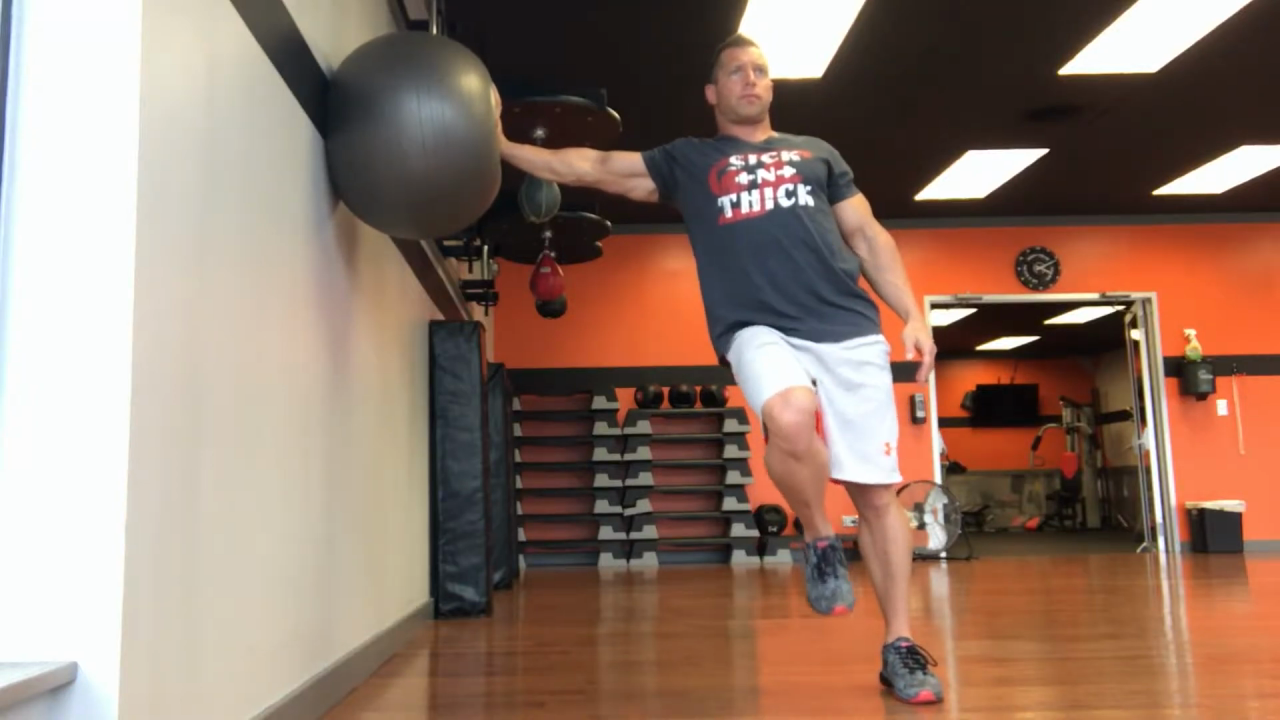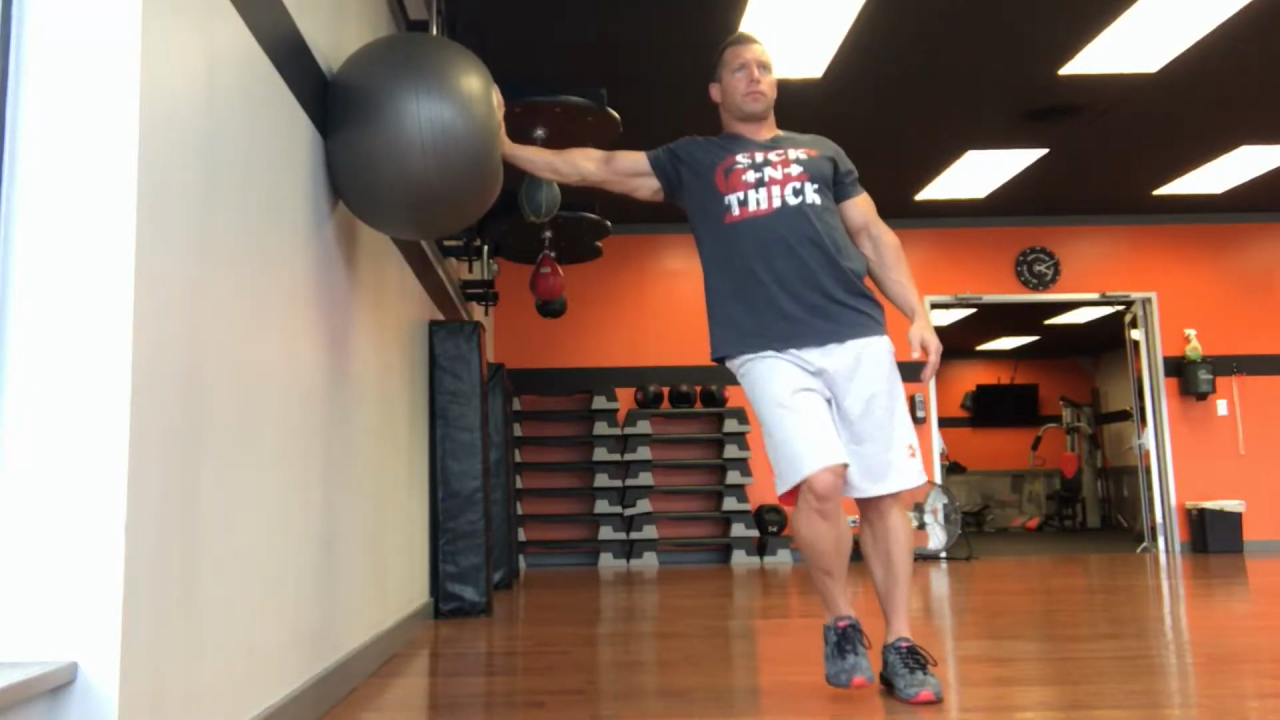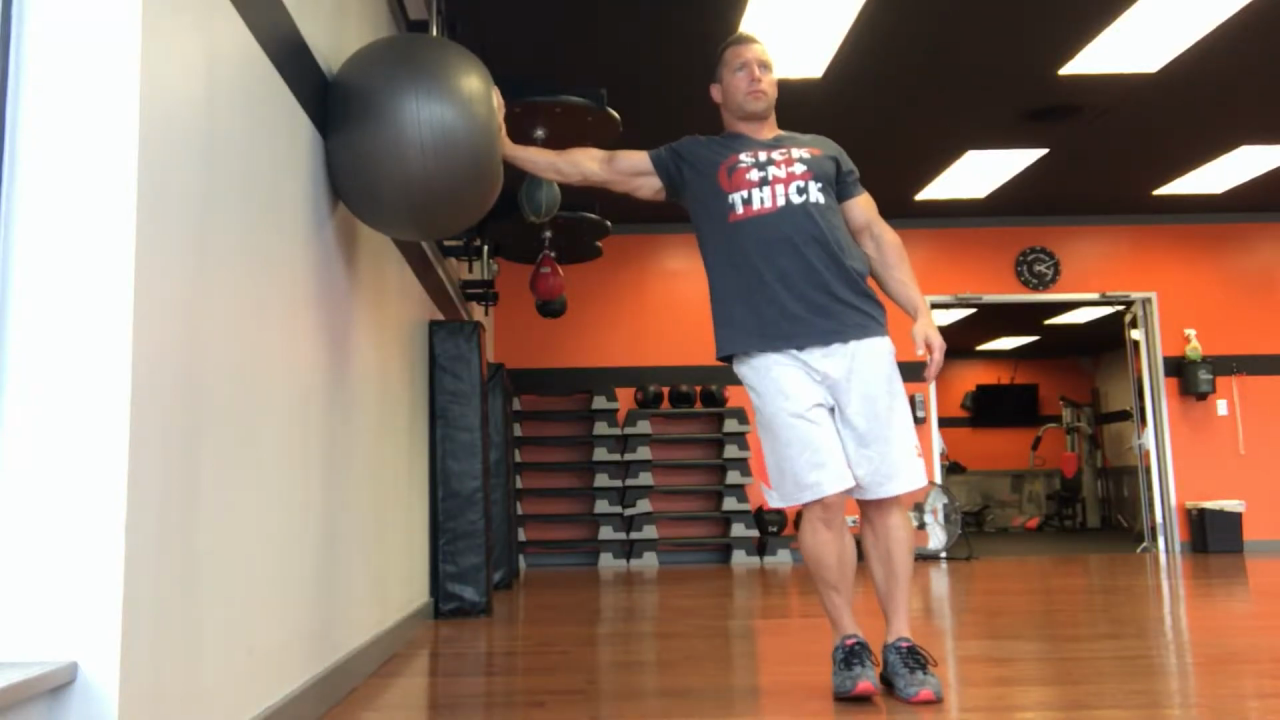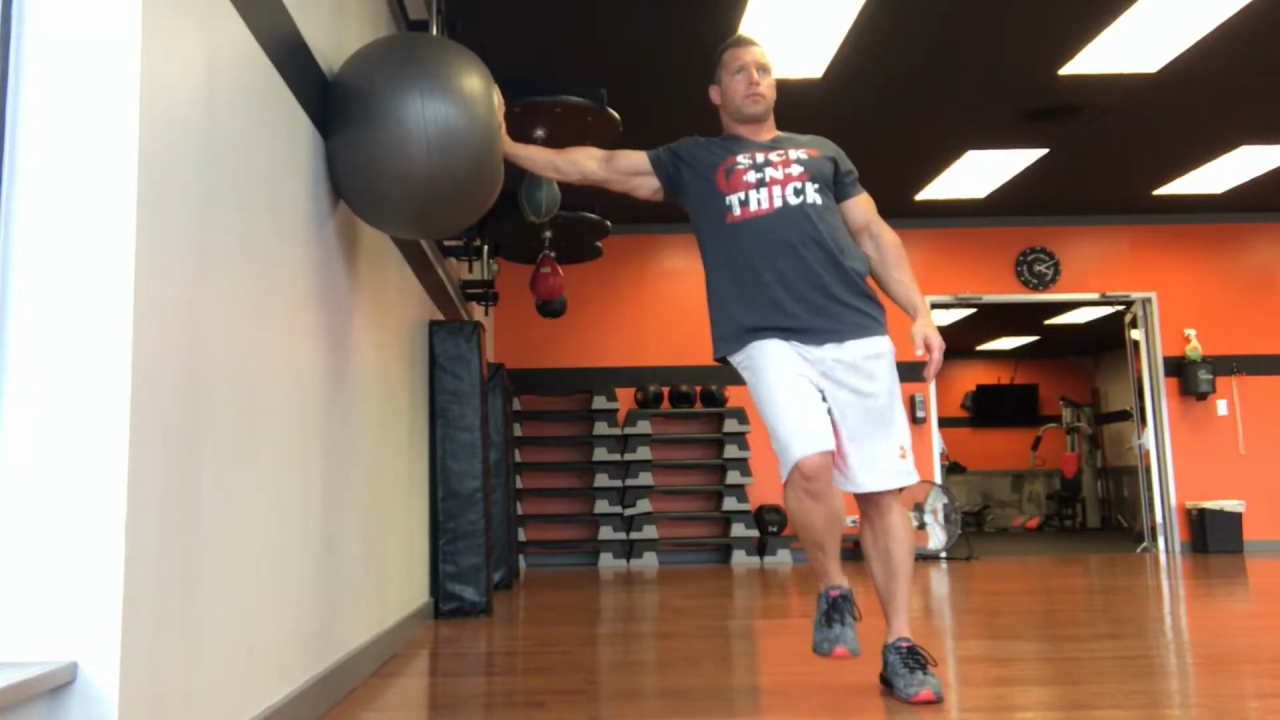
dt=0.5s
person 1, frame 1
left shoulder: (817, 152)
right shoulder: (686, 161)
left elbow: (868, 237)
right elbow: (592, 167)
left wrist: (912, 316)
right wrist: (500, 146)
left hip: (852, 333)
right hip: (760, 332)
left knee: (877, 491)
right knee: (792, 422)
left ankle: (899, 646)
right ankle: (821, 544)
person 1, frame 2
left shoulder: (823, 151)
right shoulder: (693, 160)
left elbow: (873, 235)
right elbow: (598, 167)
left wrist: (917, 315)
right wrist: (505, 147)
left hip: (858, 338)
right hip: (769, 348)
left knee: (884, 493)
right knee: (820, 484)
left ankle: (900, 646)
right ankle: (841, 624)
person 1, frame 3
left shoulder: (823, 150)
right shoulder: (694, 159)
left elbow: (875, 235)
right elbow: (600, 167)
left wrist: (920, 314)
right wrist: (506, 148)
left hip: (860, 339)
right hip: (773, 351)
left knee: (886, 495)
right knee: (824, 499)
left ankle: (901, 645)
right ankle: (849, 644)
person 1, frame 4
left shoulder: (822, 151)
right shoulder: (693, 160)
left elbow: (873, 235)
right elbow: (599, 166)
left wrist: (919, 314)
right wrist: (505, 146)
left hip: (859, 335)
right hip: (768, 339)
left knee: (882, 490)
right knee: (812, 466)
left ankle: (901, 645)
right ankle: (834, 595)
